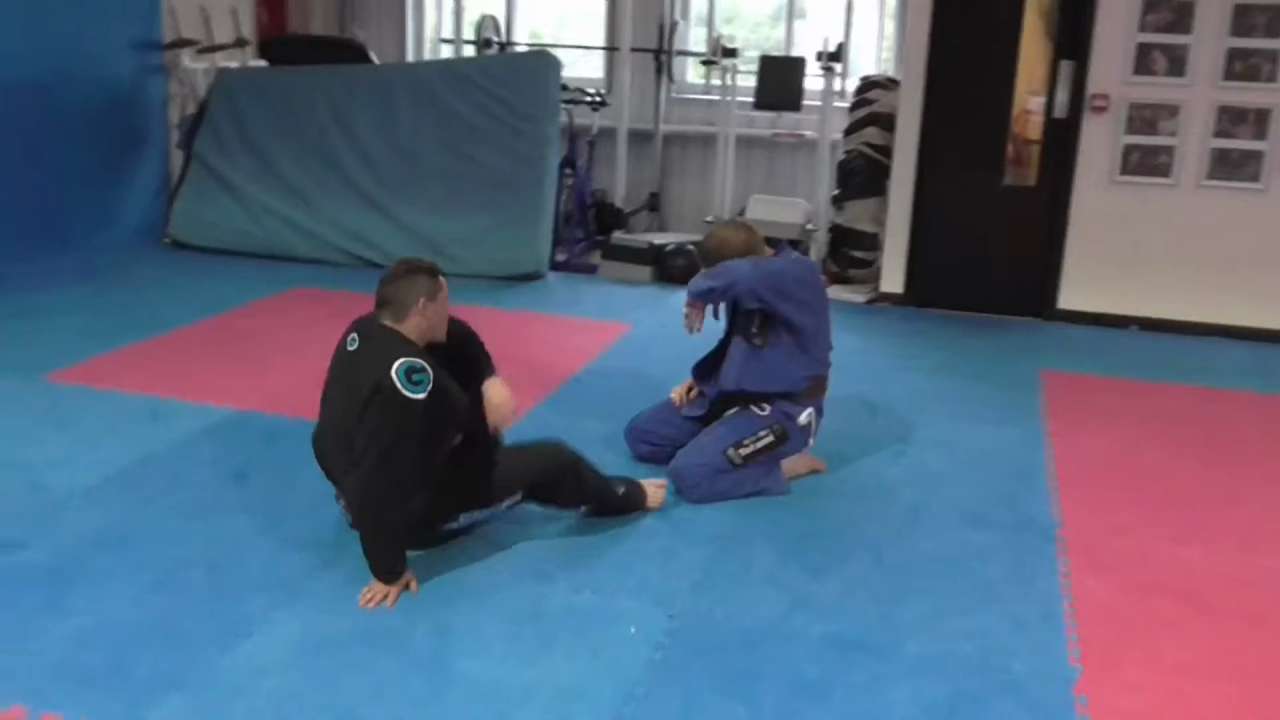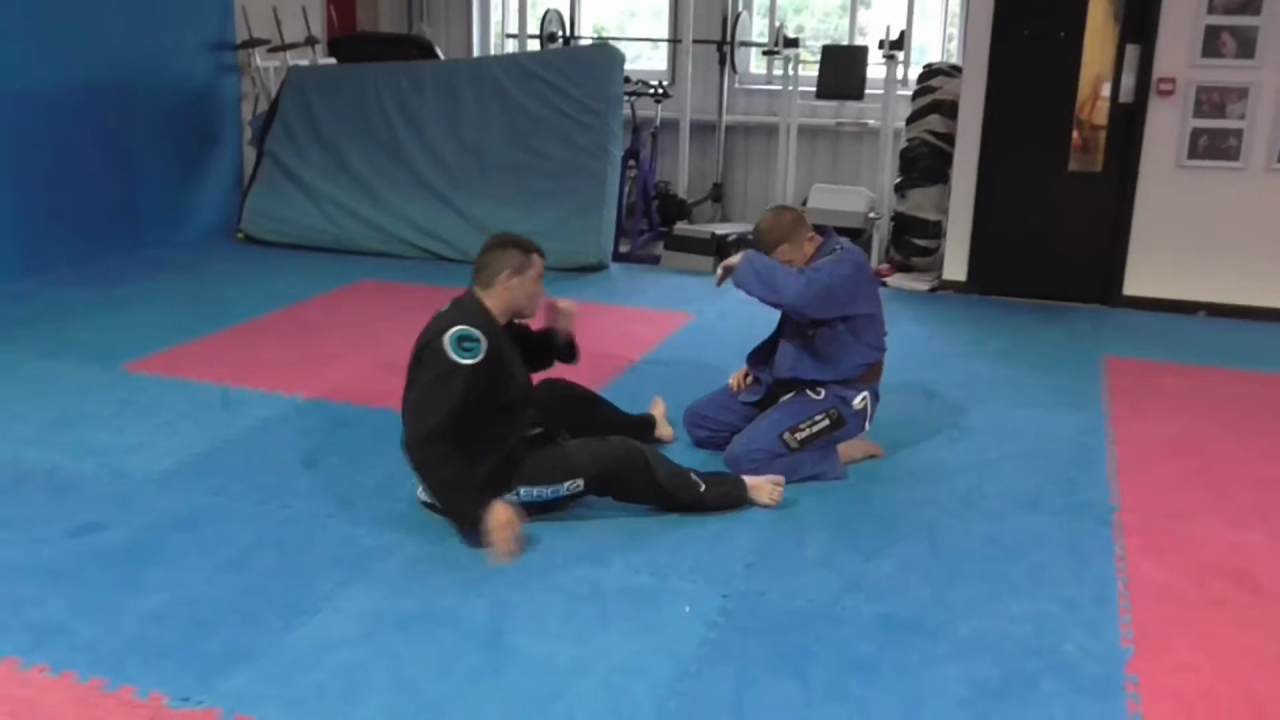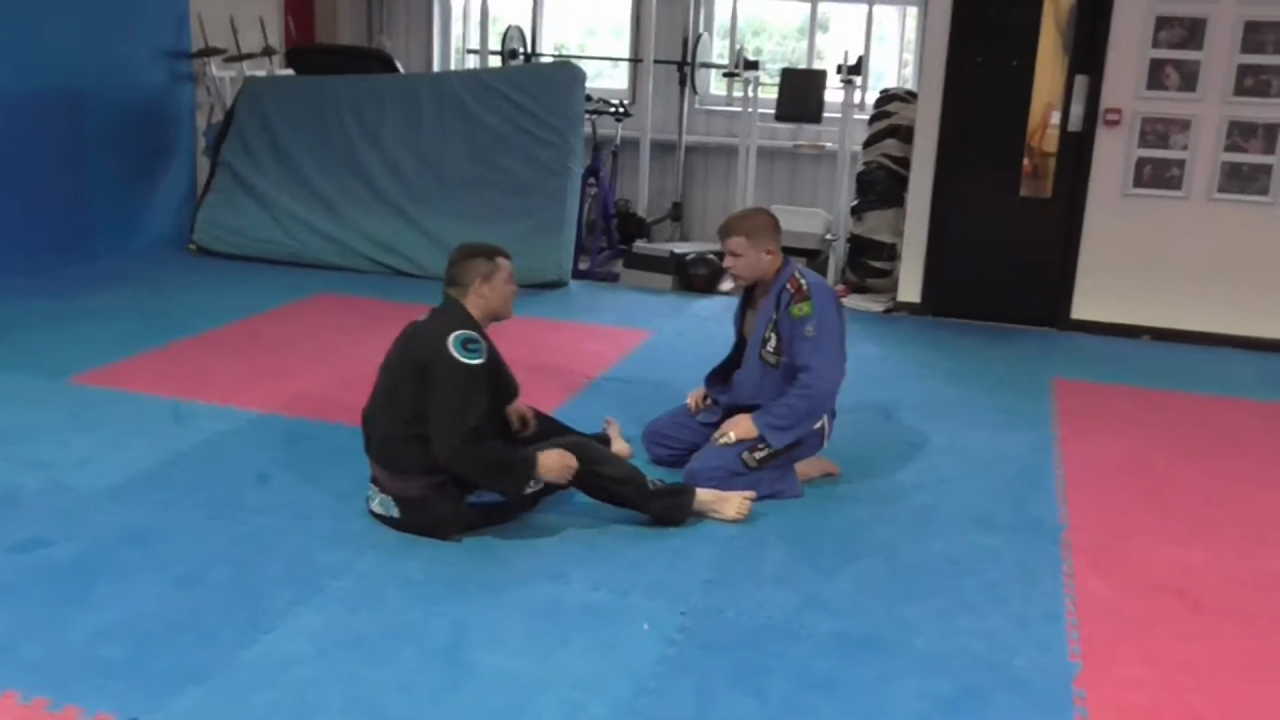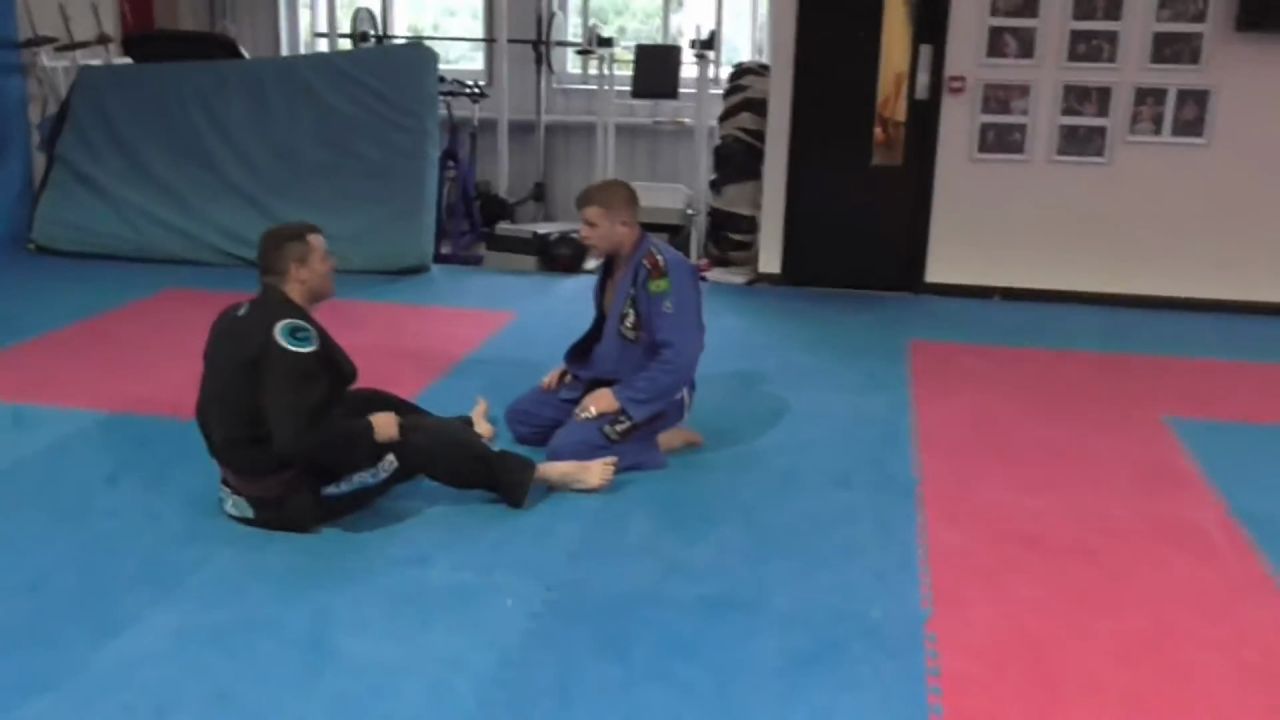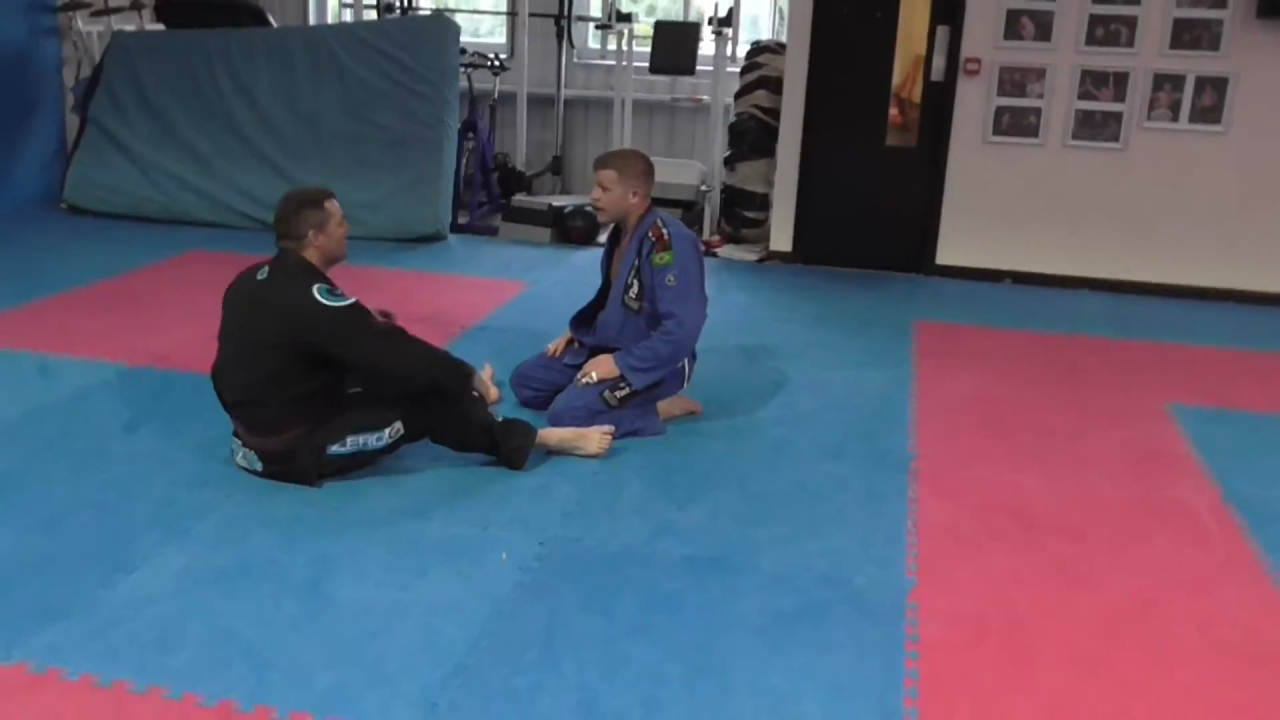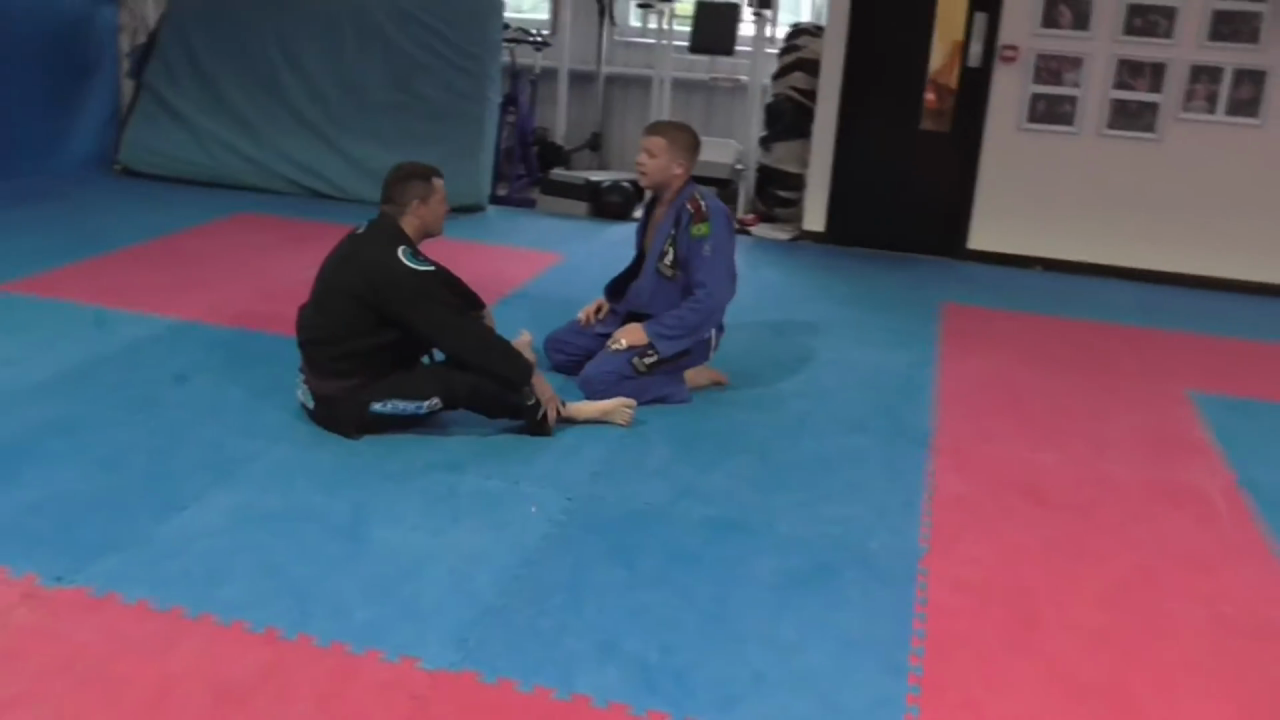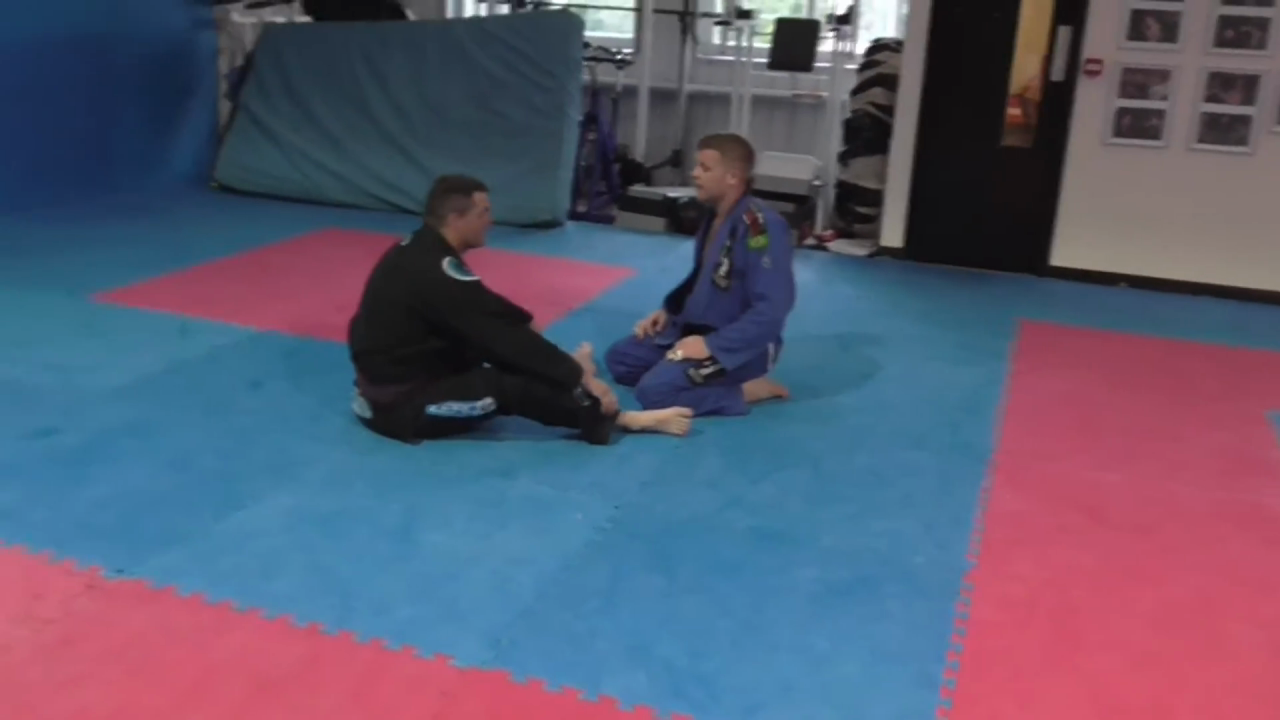
dt=0.7s
person 1, frame 1
left shoulder: (366, 329)
right shoulder: (405, 374)
left elbow: (458, 339)
right elbow: (380, 484)
left wrist: (490, 381)
right wrist: (388, 569)
right hip: (402, 507)
right knee: (552, 462)
left ankle: (482, 450)
right ankle: (630, 496)
person 1, frame 2
left shoulder: (475, 313)
right shoulder: (467, 340)
left elbow: (519, 359)
right elbow: (424, 440)
left wrist: (557, 335)
right wrist: (481, 508)
left hip: (485, 449)
right hip: (477, 481)
left knee: (558, 394)
right knee: (616, 460)
left ankle: (645, 427)
right ankle: (734, 491)
person 1, frame 3
left shoulder: (437, 324)
right shoulder: (461, 343)
right elbow: (461, 448)
left wrist: (504, 405)
right wrist: (532, 467)
left hip: (403, 473)
right hip: (434, 497)
left knee: (511, 425)
right knee: (573, 457)
left ankle: (601, 446)
right ankle: (689, 501)
person 1, frame 4
left shoulder: (240, 316)
right shoulder: (289, 333)
right elbow: (303, 436)
right wrist: (371, 431)
left hip: (251, 469)
right hip: (287, 491)
left knee: (371, 404)
right knee: (421, 439)
left ankle: (464, 429)
right ankle: (539, 475)
person 1, frame 5
left shoulder: (254, 279)
right shoulder: (312, 299)
right elbow: (393, 352)
right wrist: (465, 374)
left hip: (259, 427)
right hip: (295, 448)
right knee: (426, 406)
left ankle: (464, 393)
right ankle: (540, 439)
person 1, frame 6
left shoulder: (373, 237)
right shoulder: (394, 264)
left elbow: (438, 281)
right elbow: (459, 331)
right wrist: (530, 376)
left hip: (331, 375)
right hip: (346, 399)
right knee: (463, 383)
right ankle: (565, 411)
person 1, frame 7
left shoulder: (418, 250)
right shoulder: (438, 274)
left elbow: (480, 305)
right elbow: (503, 337)
left wrist: (525, 322)
right wrist: (581, 376)
left hip: (385, 386)
right hip: (403, 406)
right knee: (516, 384)
right ankle: (616, 418)
person 2, frame 1
left shoulder: (800, 275)
left elbow: (743, 277)
left wrist: (699, 291)
right wrist: (701, 377)
left hip: (781, 410)
right hip: (733, 393)
left knee: (689, 474)
right knee: (640, 434)
left ankle: (787, 464)
right ankle: (751, 452)
person 2, frame 2
left shoulder: (845, 263)
right shoulder: (798, 265)
left elbow: (798, 293)
left wrist: (747, 262)
right wrist: (756, 364)
left hip: (837, 394)
right hip: (791, 381)
left knee: (744, 457)
right knee: (699, 420)
left ankle: (844, 450)
right ankle: (803, 437)
person 2, frame 3
left shoulder: (810, 296)
right shoulder: (755, 288)
left elbow: (819, 383)
left wrist: (761, 424)
right wrist: (712, 386)
left hip: (789, 421)
left knee: (704, 474)
right knee: (657, 437)
left ankle: (800, 468)
right ankle: (763, 456)
person 2, frame 4
left shoulder: (667, 270)
right shoulder: (614, 262)
left elbow: (680, 358)
left wrist: (621, 396)
right wrist: (572, 363)
left hip: (649, 394)
right hip: (603, 379)
left knee: (567, 450)
right knee: (521, 416)
left ankle: (662, 439)
right ankle: (624, 430)
person 2, frame 5
left shoulder: (671, 243)
right shoulder: (621, 232)
left elbow: (682, 330)
left wrist: (621, 363)
right wrist: (578, 330)
left hip: (651, 363)
right hip: (606, 346)
left knee: (566, 415)
right knee: (524, 381)
left ankle: (662, 407)
right ankle: (630, 397)
person 2, frame 6
left shoulder: (705, 215)
right shoulder: (657, 202)
left elbow: (711, 299)
left wrist: (651, 332)
right wrist: (611, 297)
left hip: (681, 332)
right hip: (636, 315)
left knee: (598, 380)
right knee: (558, 347)
left ankle: (689, 376)
right ankle: (654, 365)
person 2, frame 7
left shoulder: (762, 227)
right shoulder: (716, 217)
left elbow: (770, 312)
left wrist: (712, 346)
right wrist: (668, 310)
left hip: (739, 345)
right hip: (696, 328)
left knee: (654, 391)
right knee: (619, 359)
left ankle: (749, 389)
right ankle: (715, 378)
